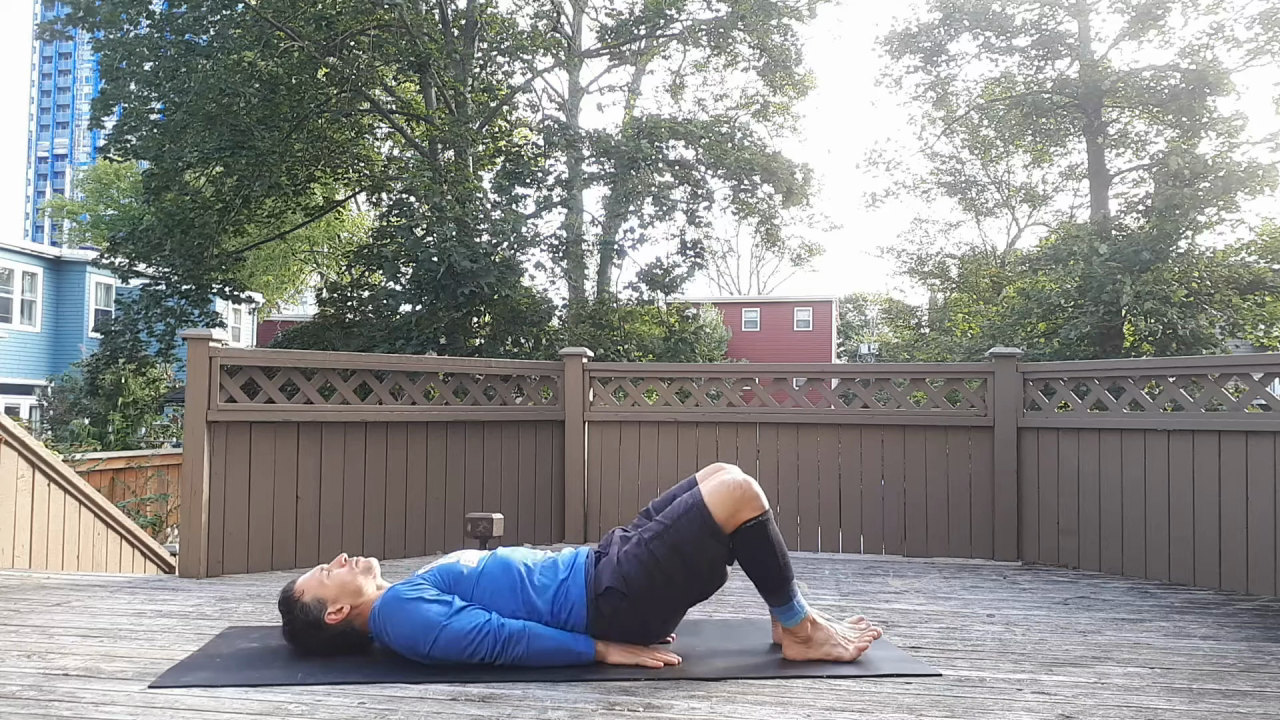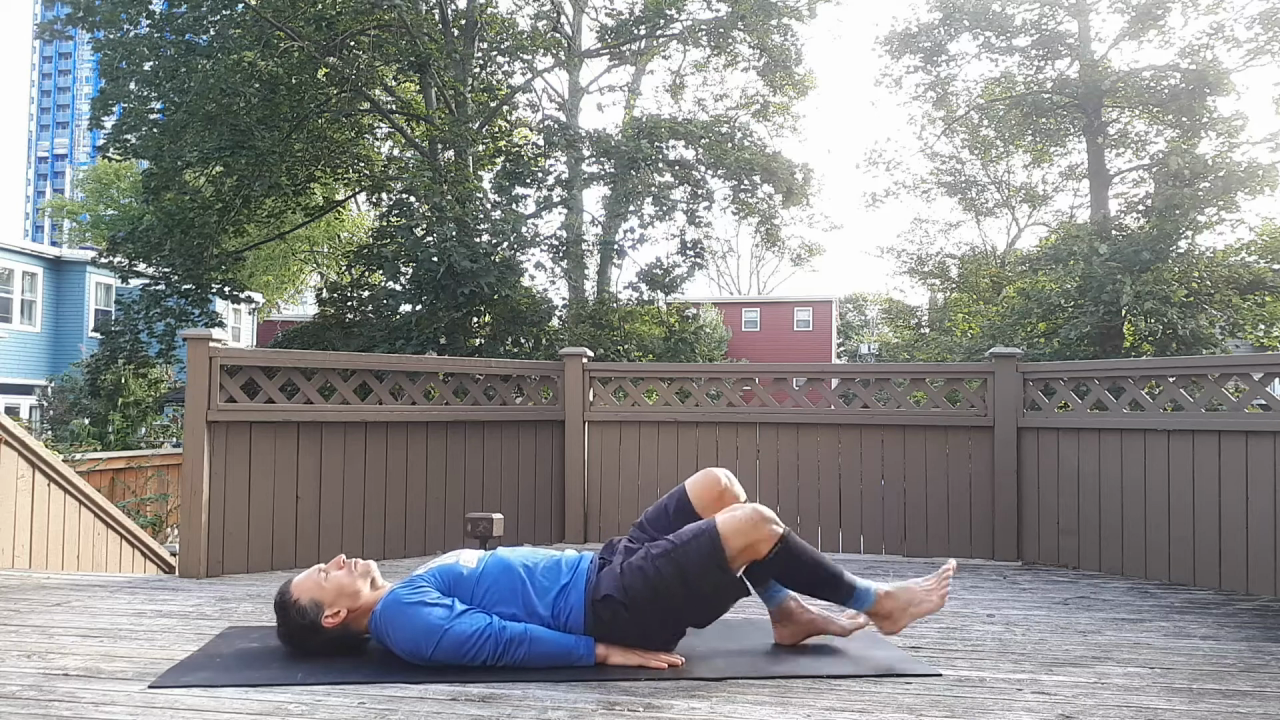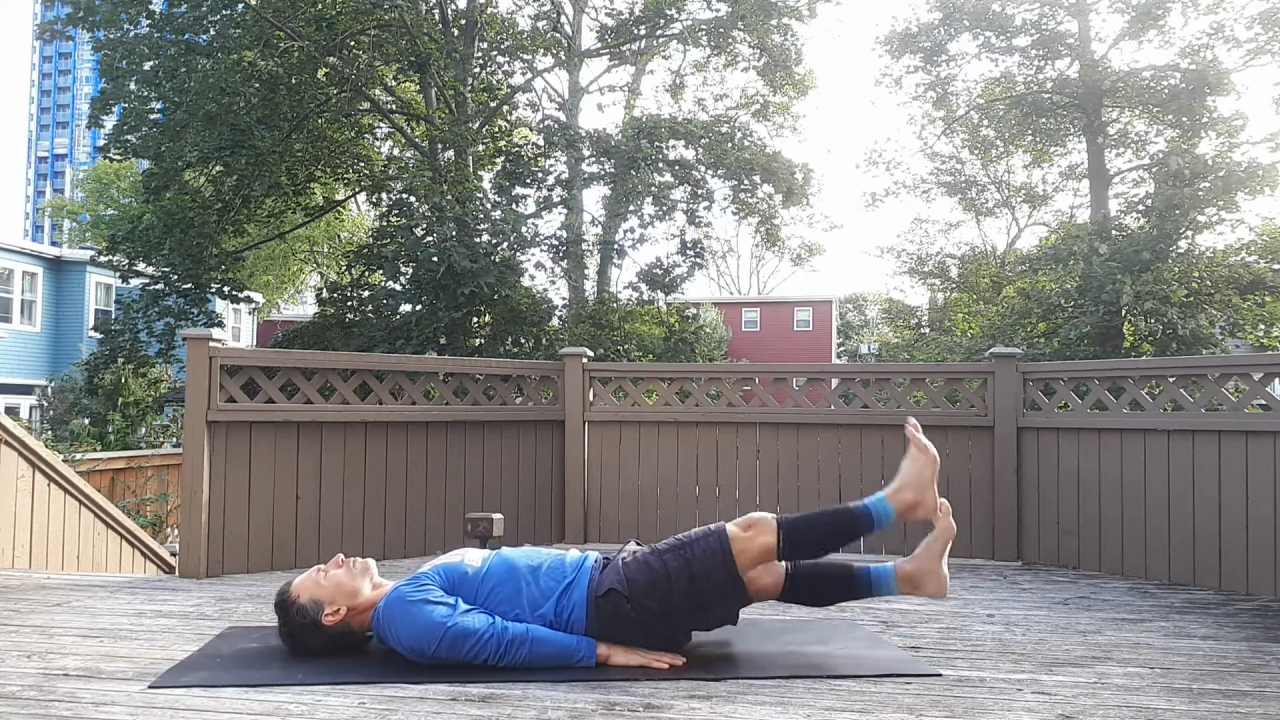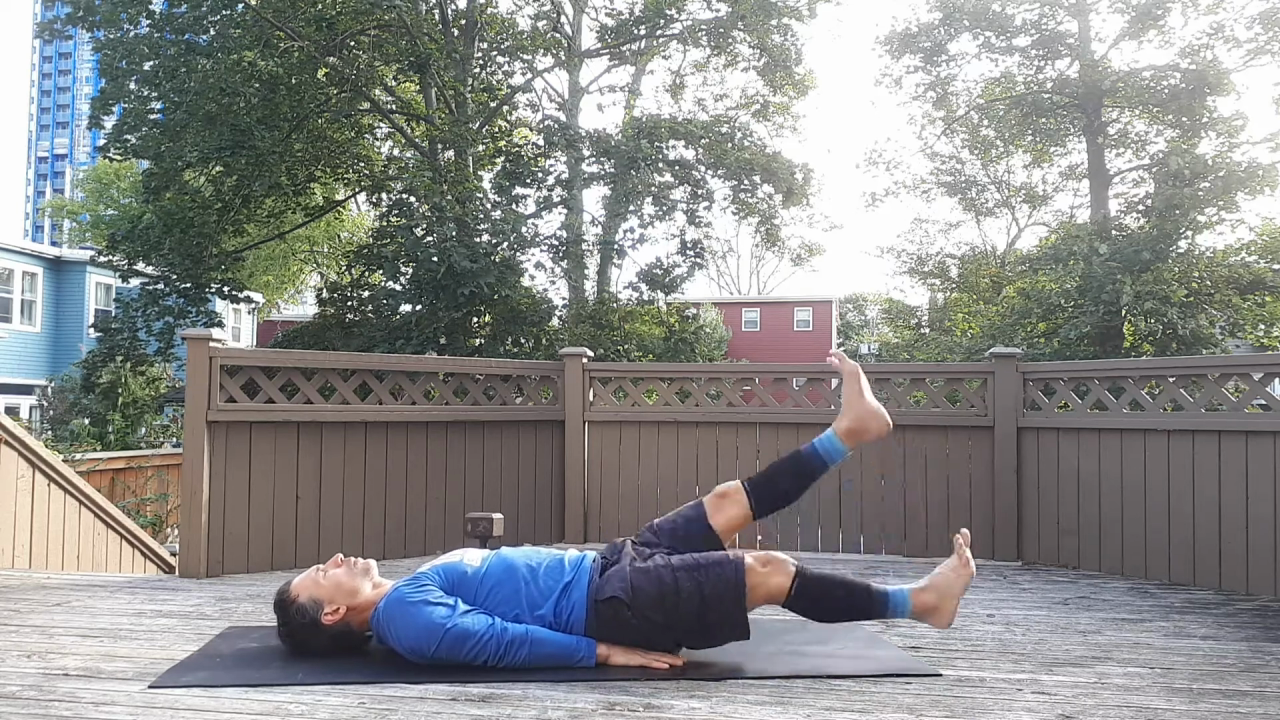
dt=0.5s
person 1, frame 1
left shoulder: (407, 596)
right shoulder: (404, 618)
right elbow: (504, 640)
right wrist: (604, 648)
left hip: (599, 569)
right hip: (613, 600)
left knee: (722, 475)
right knee: (739, 492)
left ankle: (793, 617)
right ankle: (801, 631)
person 1, frame 2
left shoulder: (408, 594)
right shoulder: (402, 620)
right elbow: (503, 641)
right wrist: (607, 650)
left hip: (602, 567)
right hip: (611, 604)
left knee: (718, 484)
right knee: (754, 523)
left ankle: (789, 615)
right ankle: (875, 601)
person 1, frame 3
left shoulder: (406, 592)
right shoulder: (403, 617)
right elbow: (503, 639)
right wrist: (608, 648)
left hip: (605, 573)
right hip: (611, 606)
left knee: (763, 571)
right knee: (757, 535)
left ankle: (907, 573)
right ankle: (896, 504)
person 1, frame 4
left shoulder: (411, 591)
right shoulder: (406, 617)
right elbow: (501, 642)
right wrist: (611, 652)
left hip: (606, 569)
right hip: (611, 604)
left knee: (731, 501)
right knee: (769, 571)
left ankle: (847, 431)
right ankle: (915, 600)
